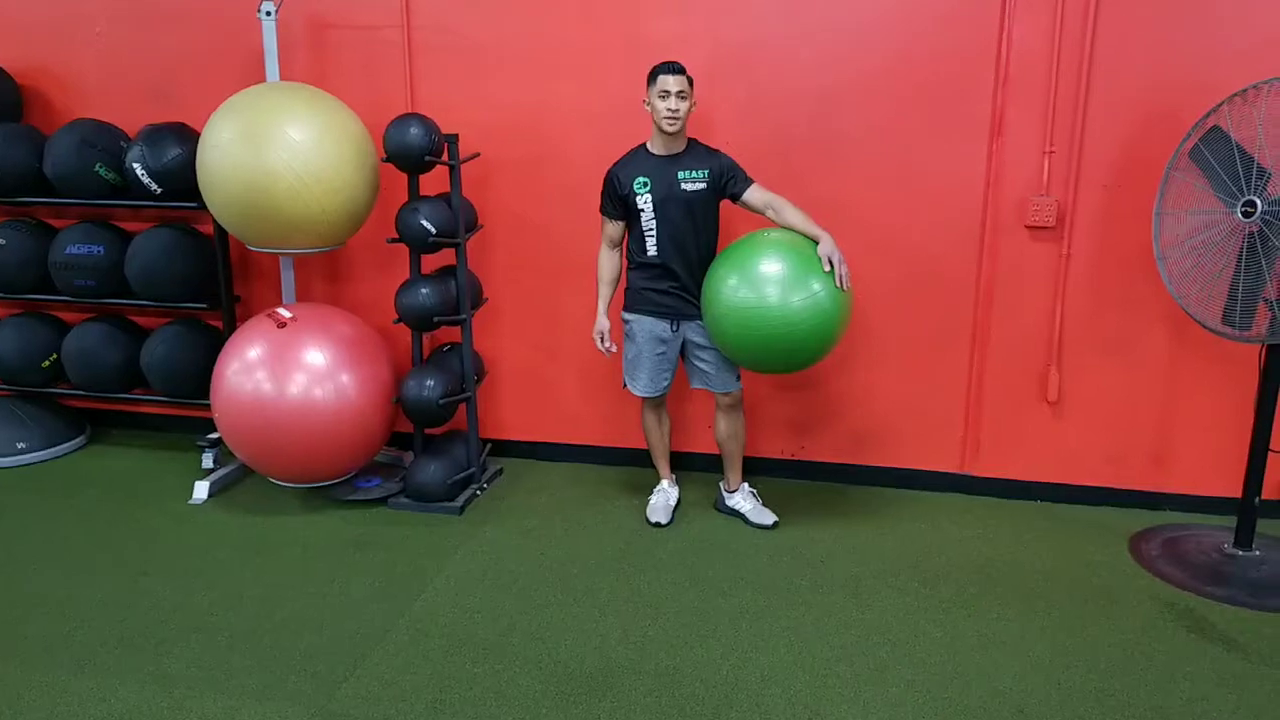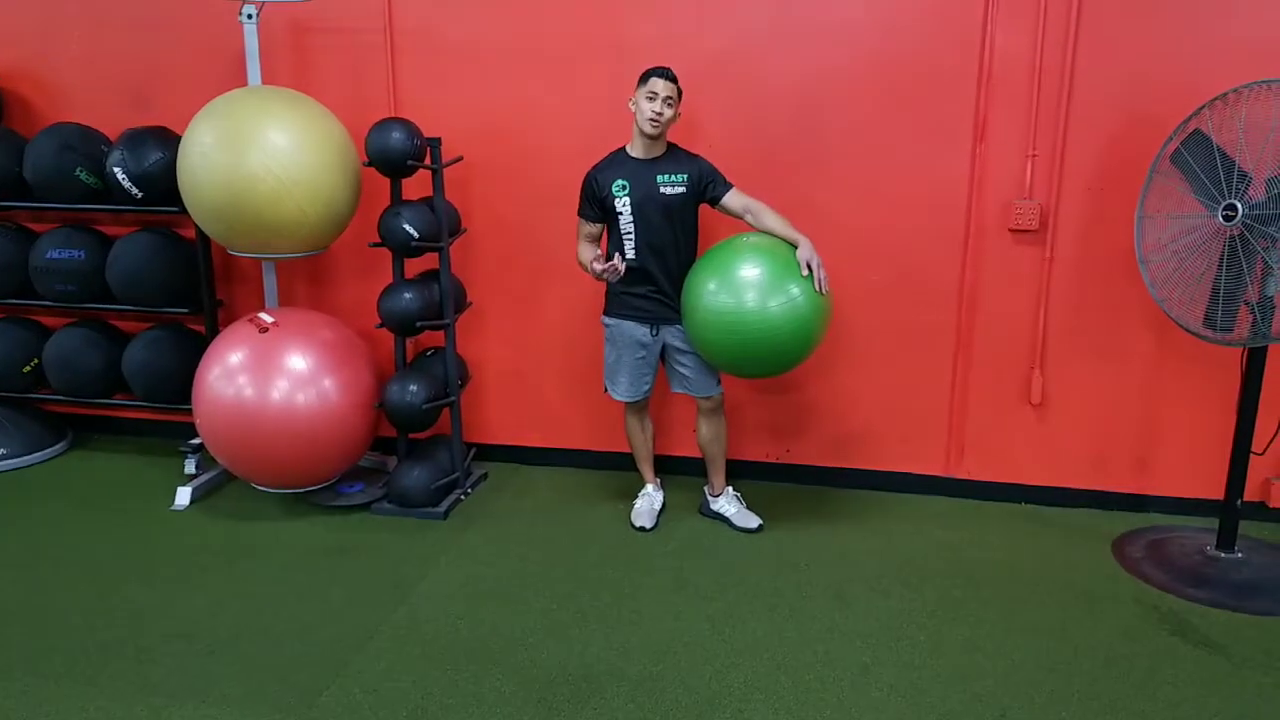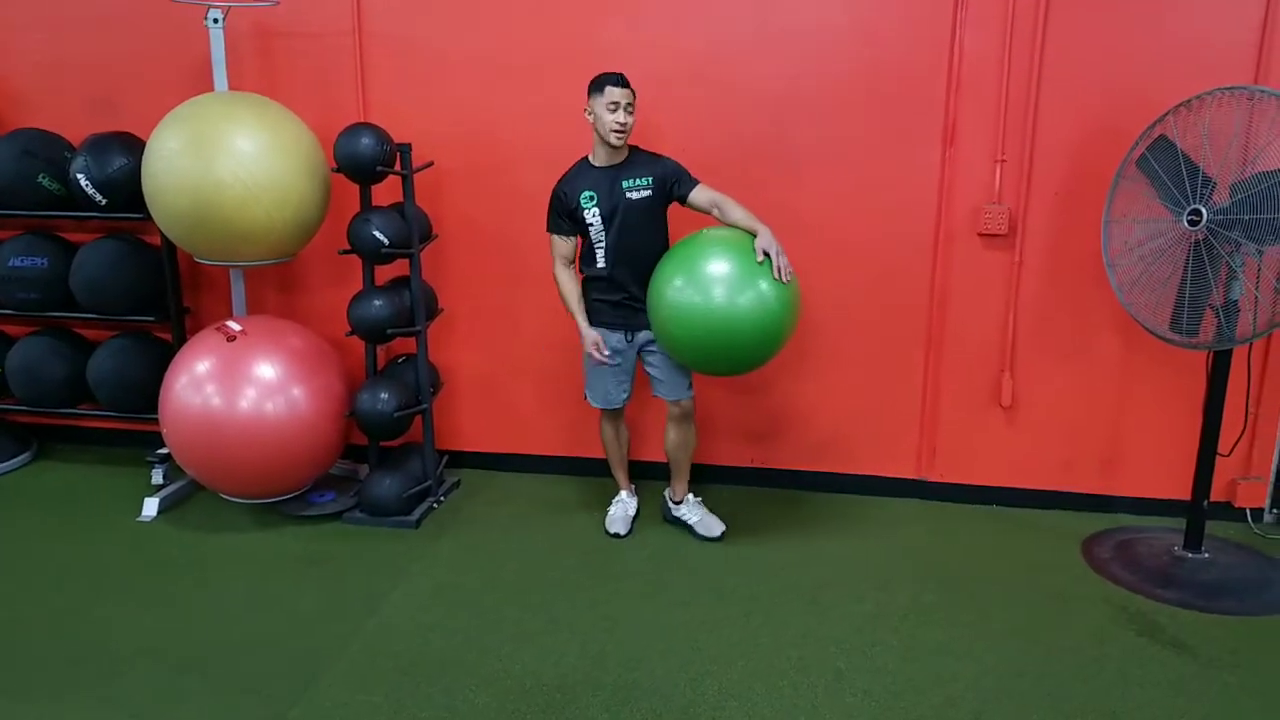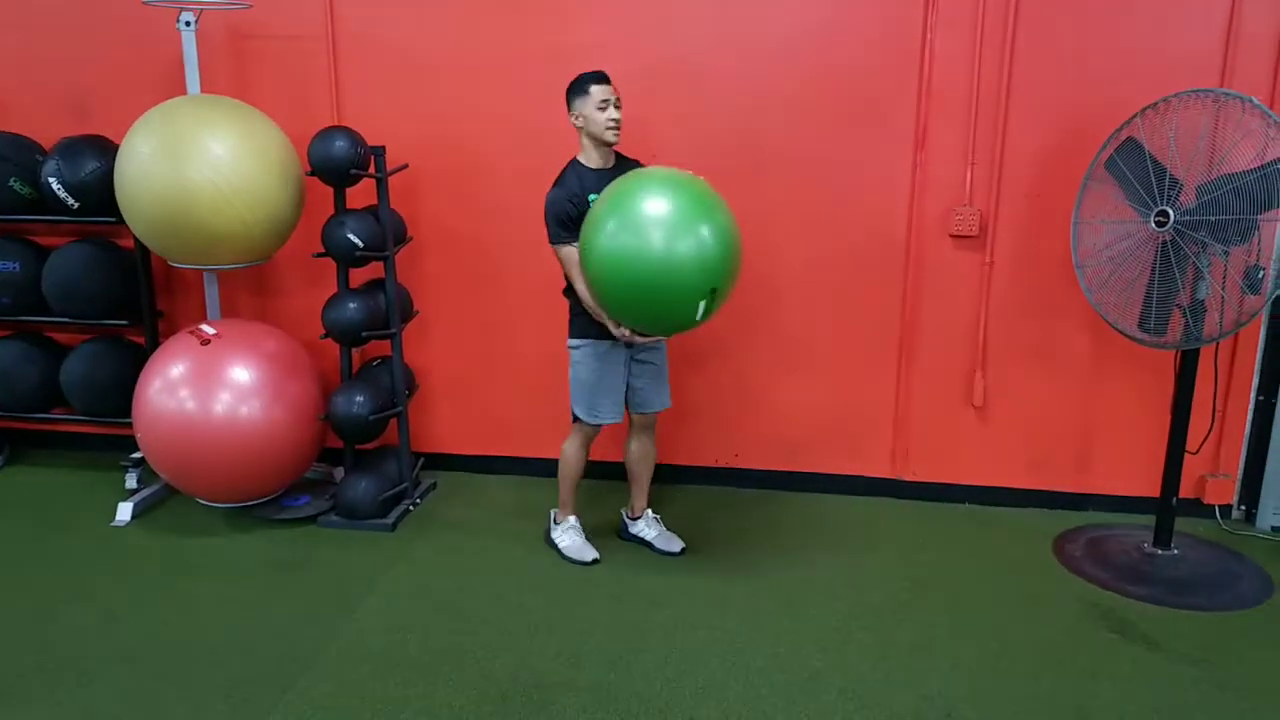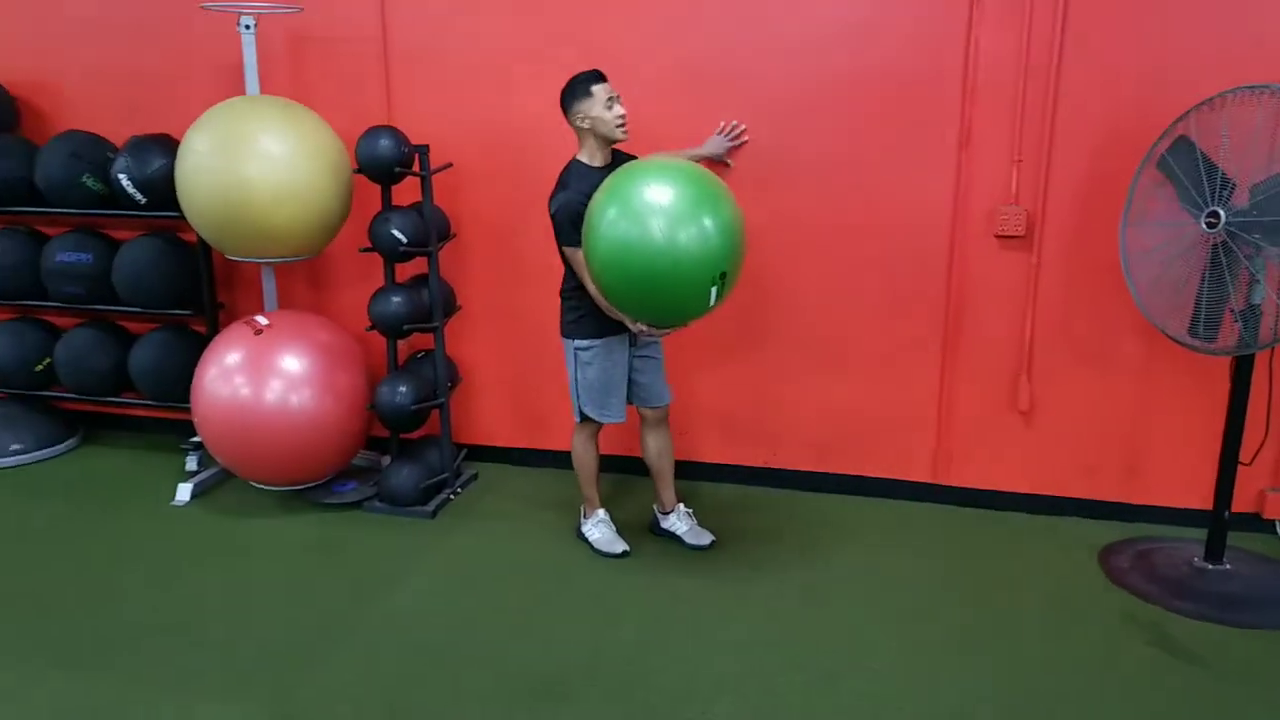
dt=1s
person 1, frame 1
left shoulder: (713, 164)
right shoulder: (623, 173)
left elbow: (769, 205)
right elbow: (611, 247)
left wrist: (822, 238)
right wrist: (601, 312)
left hip: (706, 306)
right hip: (647, 311)
left knee: (729, 397)
right knee: (653, 399)
left ankle: (733, 491)
right ankle: (665, 485)
person 1, frame 2
left shoulder: (692, 168)
right shoulder: (602, 176)
left elbow: (748, 208)
right elbow: (586, 241)
left wrist: (801, 241)
right wrist: (595, 264)
left hip: (687, 310)
right hip: (628, 315)
left knee: (710, 401)
right knee: (635, 403)
left ankle: (718, 495)
right ankle: (650, 489)
person 1, frame 3
left shoulder: (658, 169)
right shoulder: (569, 188)
left elbow: (715, 203)
right elbow: (563, 264)
left wrist: (761, 230)
right wrist: (583, 326)
right hip: (605, 321)
left knee: (681, 406)
right knee: (611, 410)
left ankle: (680, 500)
right ankle: (625, 494)
person 1, frame 4
left shoulder: (637, 173)
right shoulder: (565, 194)
right elbow: (577, 276)
right wrist: (613, 325)
right hip: (596, 331)
left knee: (645, 421)
right knee: (587, 426)
left ankle: (638, 518)
right ankle: (563, 521)
person 1, frame 5
left shoulder: (623, 164)
right shoulder: (570, 197)
right elbow: (590, 280)
left wrist: (703, 152)
right wrist: (631, 322)
left hip: (639, 315)
right hip: (593, 328)
left knee: (656, 414)
right knee: (591, 422)
left ankle: (669, 512)
right ankle: (592, 516)
